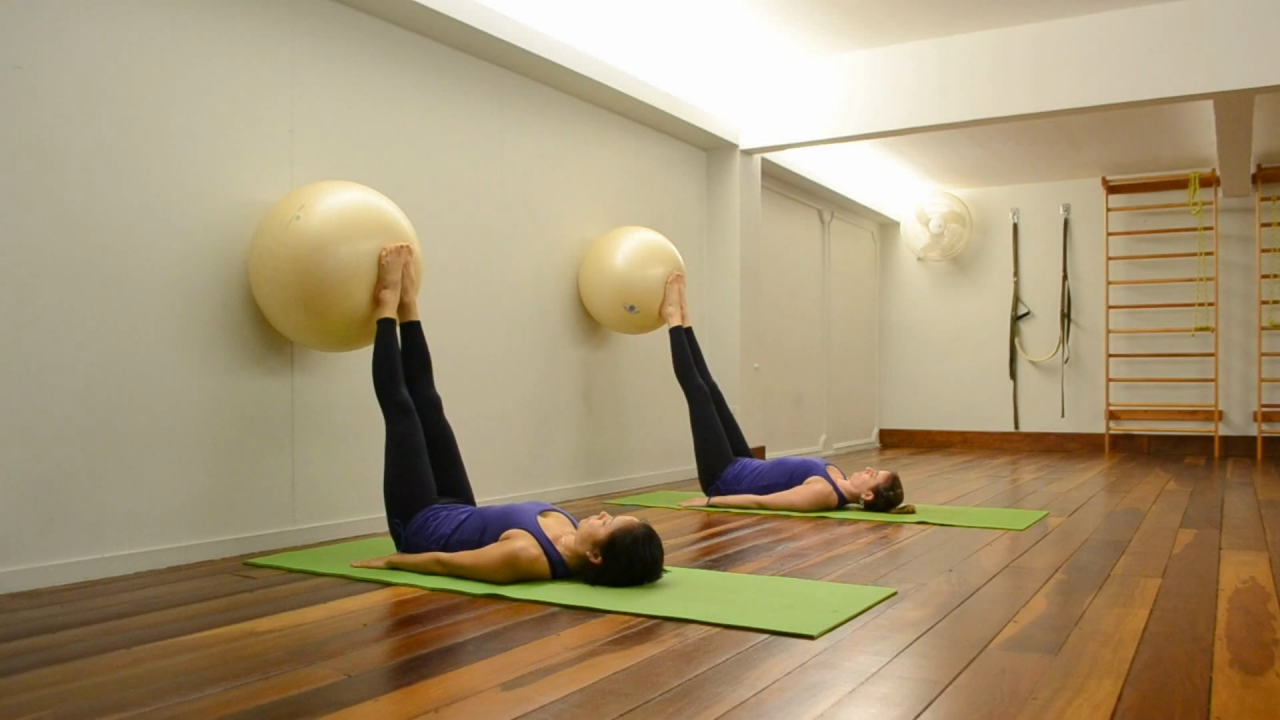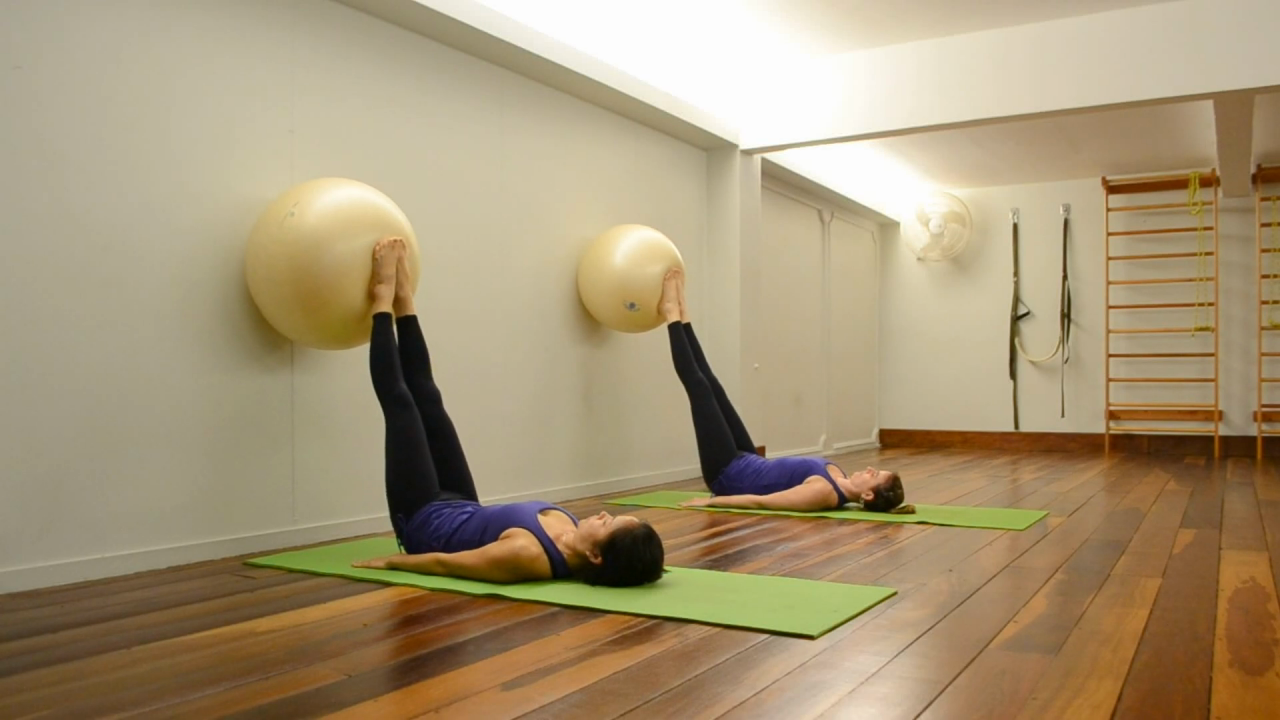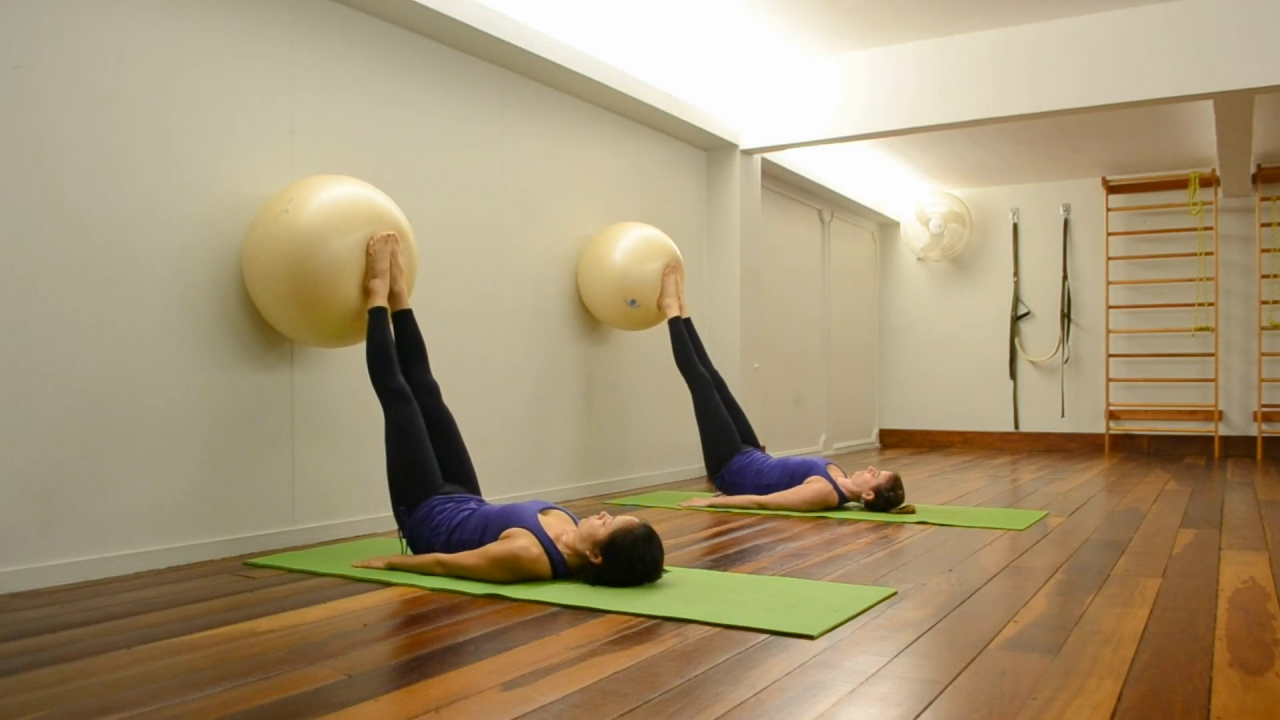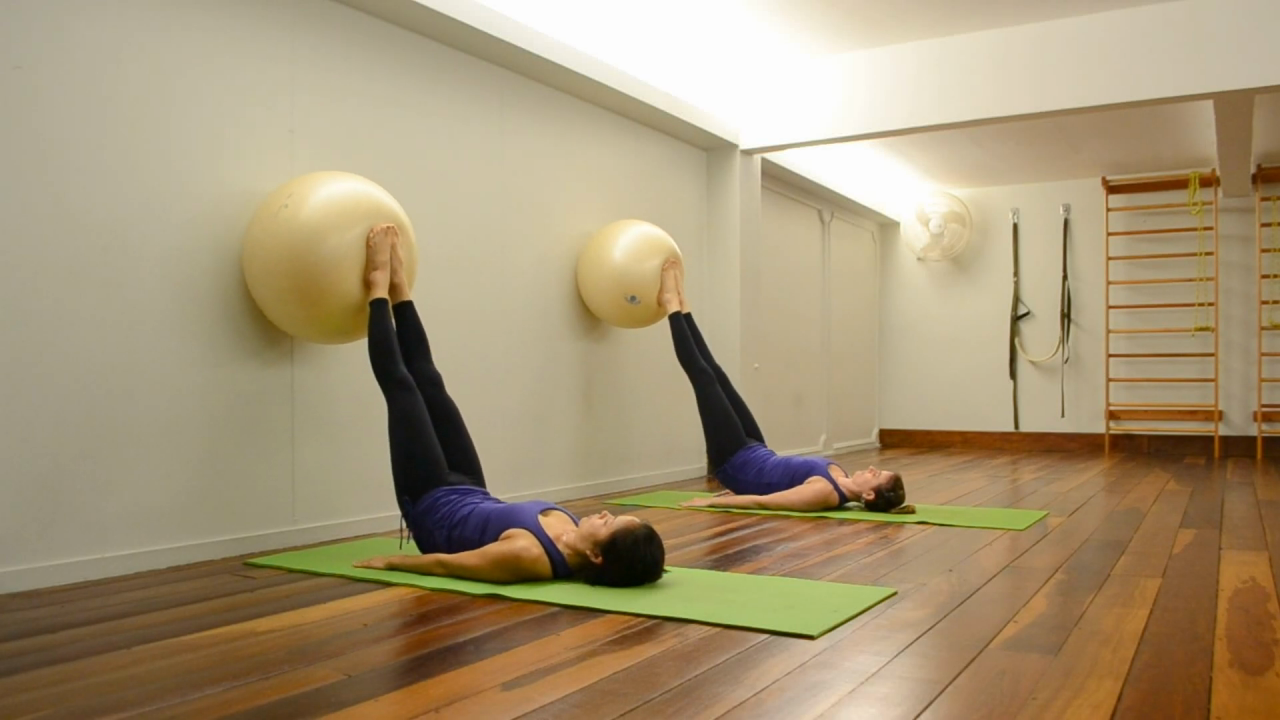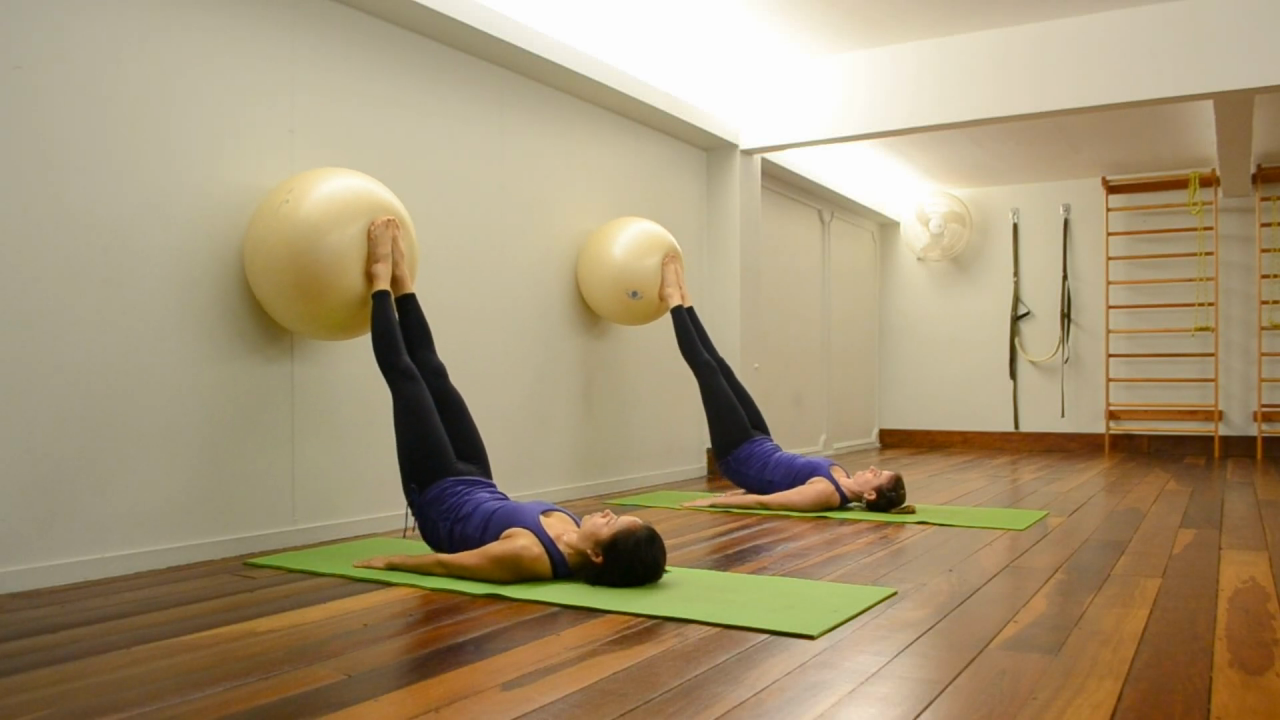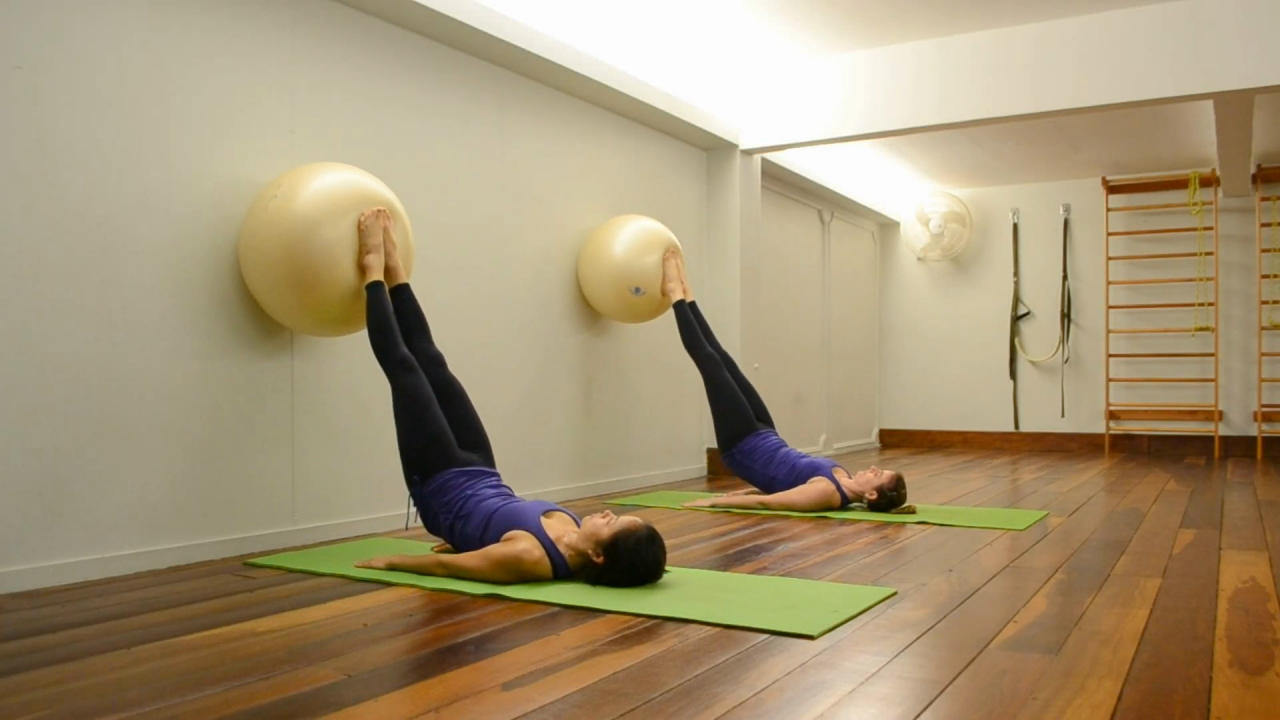
dt=0.7s
person 1, frame 1
left shoulder: (527, 557)
right shoulder: (574, 540)
left elbow: (442, 563)
left hip: (420, 525)
right hip: (456, 514)
left knee: (400, 406)
left ankle: (389, 303)
right ankle: (406, 304)
person 1, frame 2
left shoulder: (528, 557)
right shoulder: (572, 538)
left elbow: (442, 564)
left hip: (423, 521)
right hip: (460, 511)
left knee: (399, 402)
right knee: (426, 399)
left ankle: (384, 299)
right ankle: (400, 300)
person 1, frame 3
left shoulder: (528, 556)
right shoulder: (574, 540)
left elbow: (442, 564)
left hip: (428, 514)
right hip: (464, 505)
left knee: (397, 394)
right knee: (425, 392)
left ankle: (379, 293)
right ankle: (395, 293)
person 1, frame 4
left shoulder: (528, 557)
right shoulder: (572, 537)
left elbow: (443, 565)
left hip: (433, 508)
right hip: (468, 498)
left knee: (400, 385)
right knee: (427, 383)
left ankle: (380, 284)
right ankle: (396, 286)
person 1, frame 5
left shoulder: (529, 556)
right shoulder: (573, 539)
left elbow: (443, 564)
left hip: (441, 497)
right hip: (474, 490)
left knee: (405, 376)
right knee: (433, 375)
left ankle: (382, 277)
right ankle: (398, 277)
person 1, frame 6
left shoulder: (531, 558)
right shoulder: (574, 538)
left elbow: (444, 566)
left hip: (443, 488)
right hip: (479, 481)
left knee: (404, 368)
right knee: (431, 365)
left ankle: (374, 268)
right ankle: (390, 269)
person 2, frame 1
left shoulder: (824, 494)
right shoulder: (837, 481)
left elbow: (760, 502)
left wrist: (710, 500)
left hip: (725, 478)
right hip: (741, 469)
left knee: (698, 391)
right knee: (710, 391)
left ankle: (674, 318)
person 2, frame 2
left shoulder: (825, 493)
right shoulder: (838, 479)
left elbow: (760, 502)
left wrist: (711, 501)
left hip: (729, 474)
right hip: (745, 464)
left knee: (699, 387)
right knee: (711, 387)
left ankle: (672, 315)
person 2, frame 3
left shoulder: (826, 493)
right shoulder: (838, 479)
left elbow: (761, 502)
left wrist: (711, 501)
left hip: (733, 468)
right hip: (750, 460)
left knee: (700, 380)
right knee: (714, 382)
left ankle: (672, 309)
right ankle: (679, 308)
person 2, frame 4
left shoulder: (826, 493)
right shoulder: (839, 479)
left elbow: (762, 503)
left wrist: (710, 502)
left hip: (736, 463)
right hip: (754, 456)
left knee: (703, 376)
right knee: (715, 375)
left ankle: (672, 305)
right ankle: (680, 304)
person 2, frame 5
left shoulder: (828, 494)
right shoulder: (841, 479)
left elbow: (763, 502)
left hip: (740, 455)
right hip: (759, 448)
left knee: (706, 368)
right knee: (720, 368)
left ankle: (674, 298)
right ankle: (682, 300)
person 2, frame 6
left shoulder: (829, 494)
right shoulder: (842, 480)
left elbow: (765, 503)
left hip: (744, 447)
right hip: (763, 441)
left knee: (710, 362)
right knee: (722, 361)
left ankle: (676, 295)
right ankle: (684, 296)
